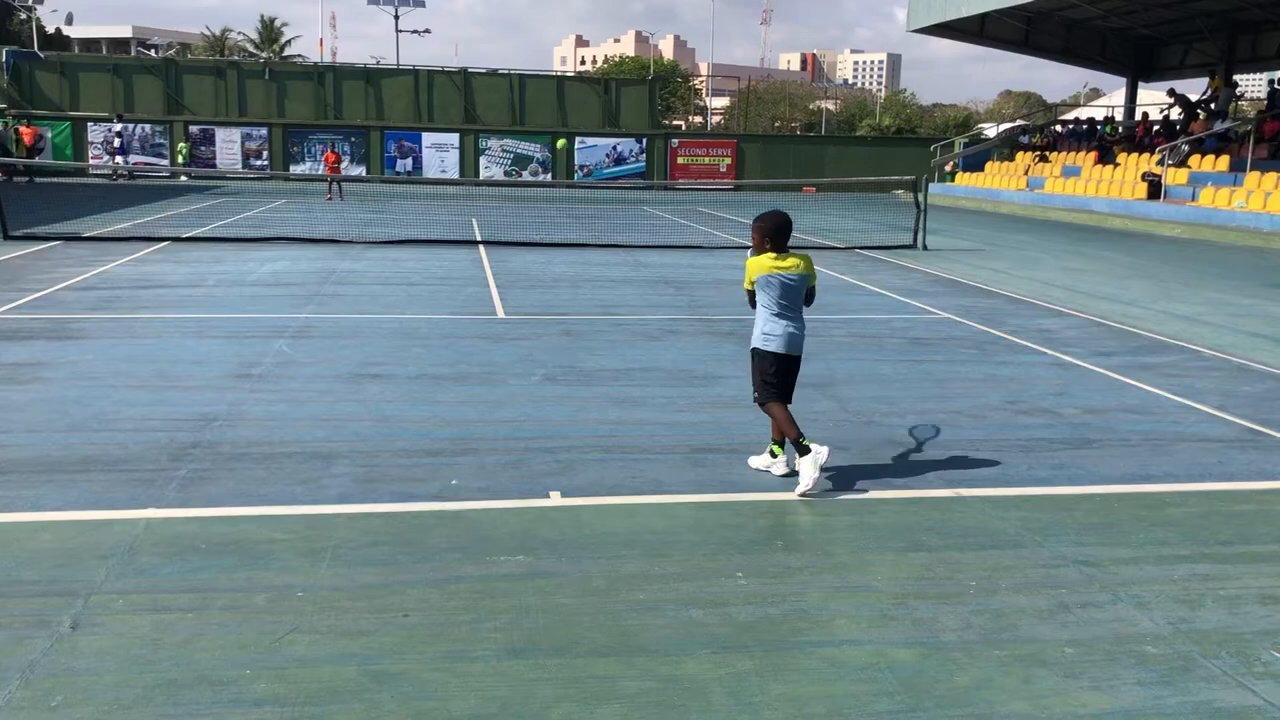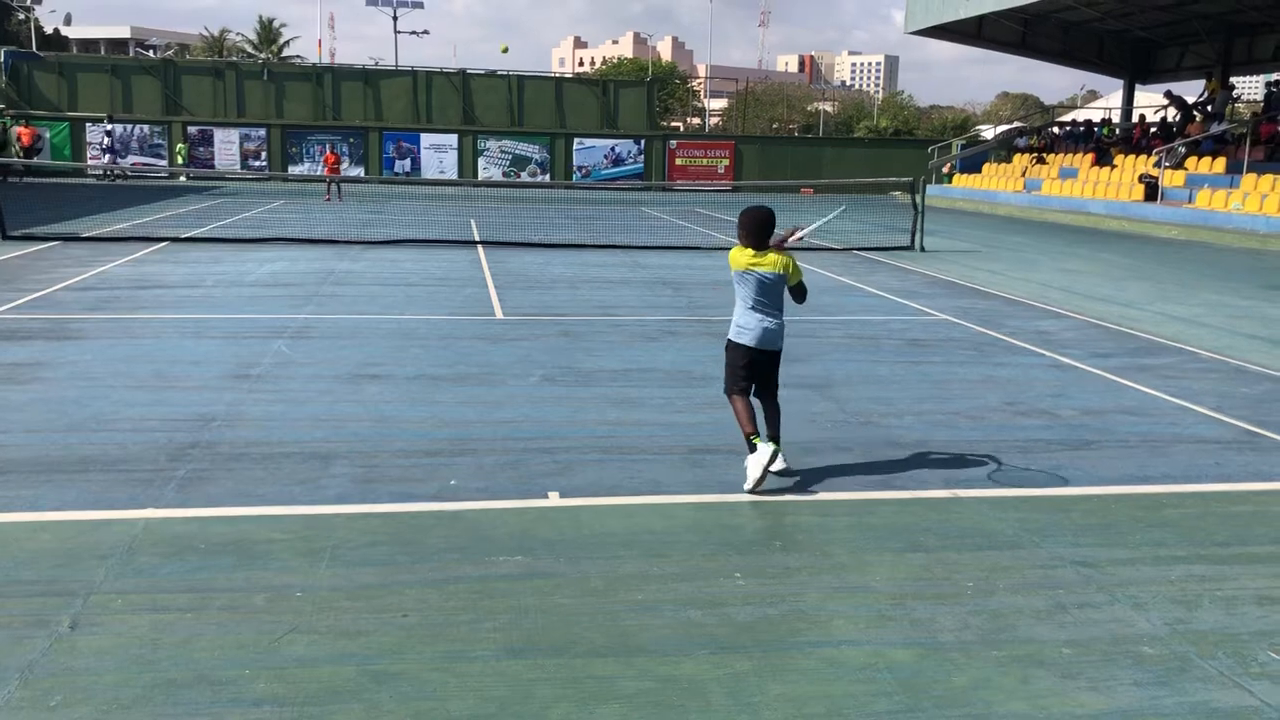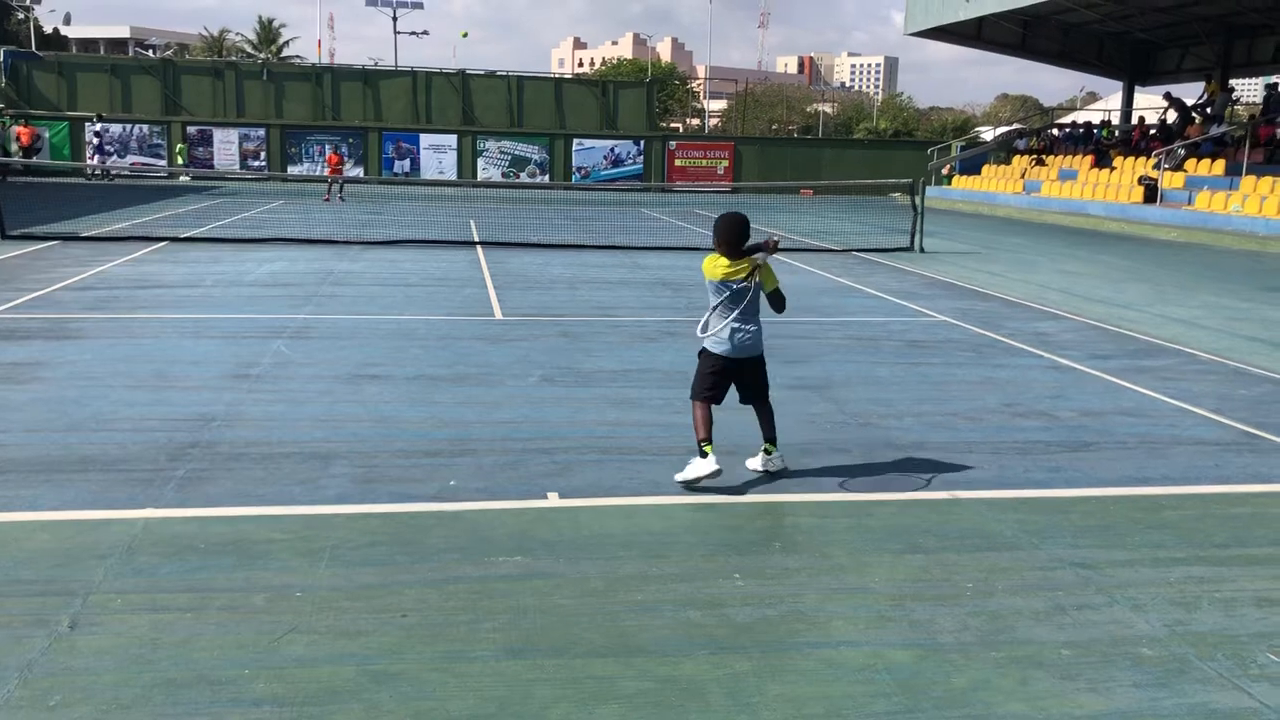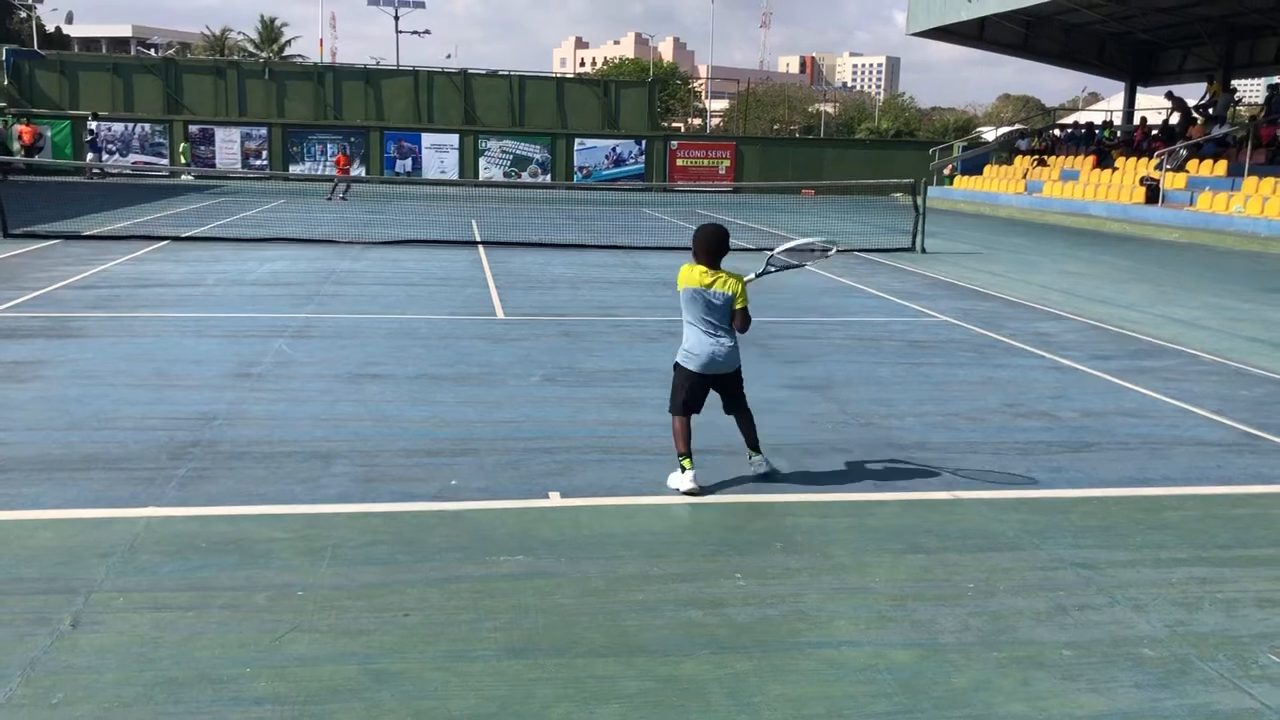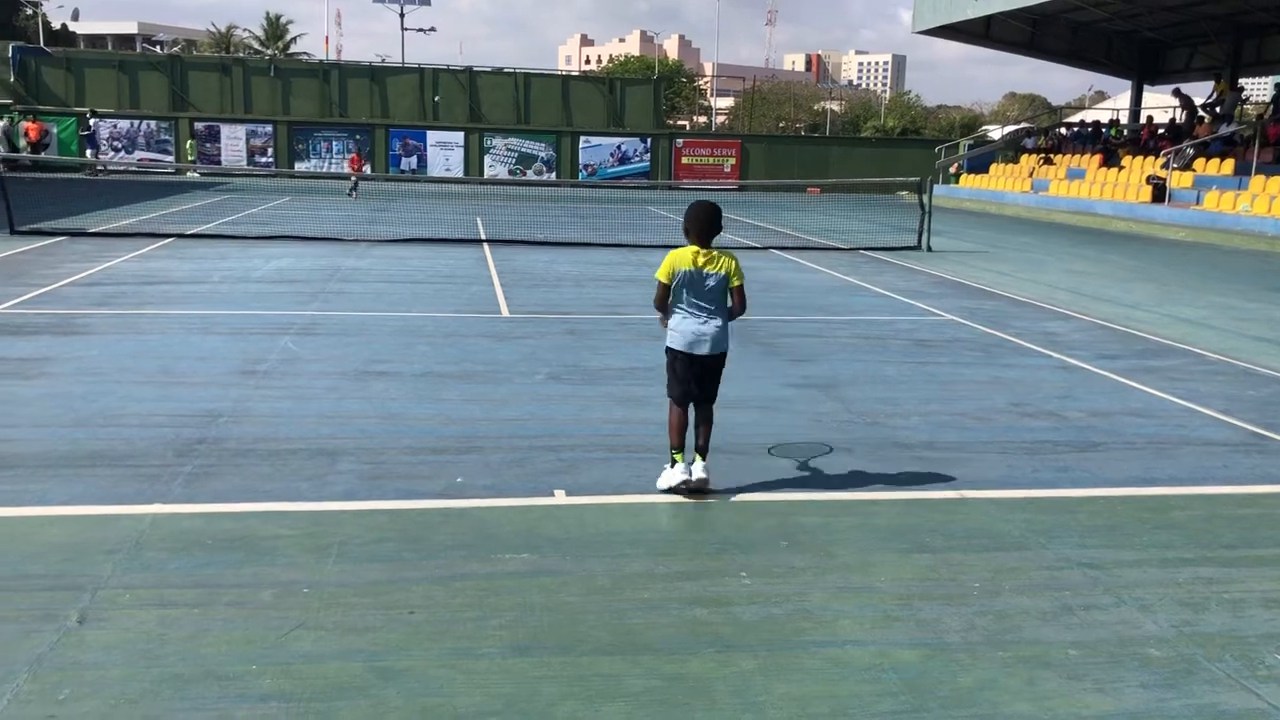
dt=0.2s
person 1, frame 1
left shoulder: (754, 264)
right shoulder: (804, 263)
left elbow: (753, 303)
right elbow: (808, 300)
left hip: (768, 342)
right hip: (794, 341)
left knee: (769, 400)
right knee: (779, 399)
left ankle: (807, 451)
right ankle: (776, 454)
person 1, frame 2
left shoulder: (735, 256)
right shoulder: (785, 261)
right elbow: (800, 297)
left wrist: (779, 243)
left hip: (744, 337)
right hip: (773, 338)
left knee: (737, 393)
right knee: (768, 395)
left ankle: (758, 447)
right ankle: (773, 451)
person 1, frame 3
left shoulder: (710, 265)
right shoulder: (761, 269)
left elbow: (733, 255)
right elbow: (779, 306)
left wrist: (761, 247)
left hip: (719, 346)
right hip: (751, 346)
left knee: (700, 399)
right knee: (759, 398)
left ankle: (706, 457)
right ankle: (771, 453)
person 1, frame 4
left shoulder: (685, 274)
right shoulder: (735, 284)
right elbow: (742, 326)
left hip: (692, 359)
right hip: (726, 360)
left knee: (680, 412)
right knee: (739, 407)
left ankle: (686, 471)
right ankle: (757, 457)
person 1, frame 5
left shoulder: (674, 259)
right shoulder: (729, 262)
left elbow: (660, 302)
right elbow: (740, 307)
left wrist: (667, 315)
left hip: (682, 340)
right hip: (715, 342)
left knee: (679, 402)
right knee: (704, 404)
left ankle: (677, 465)
right ankle: (700, 464)
